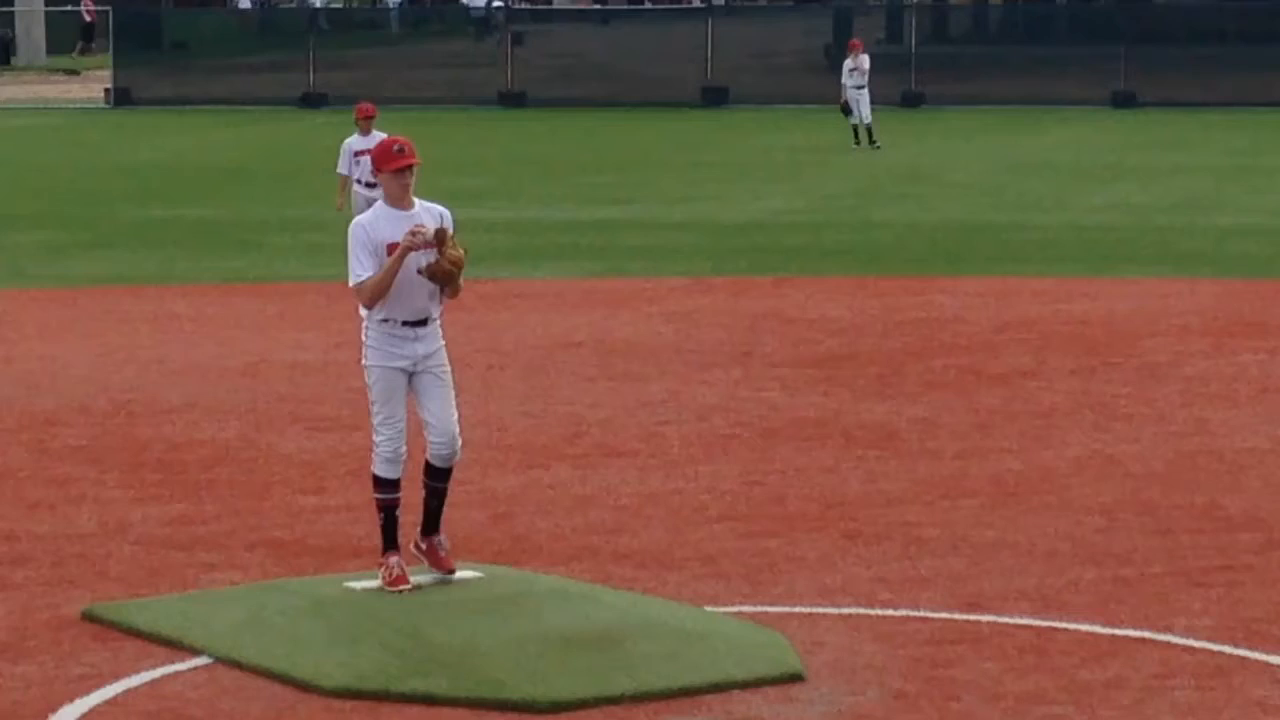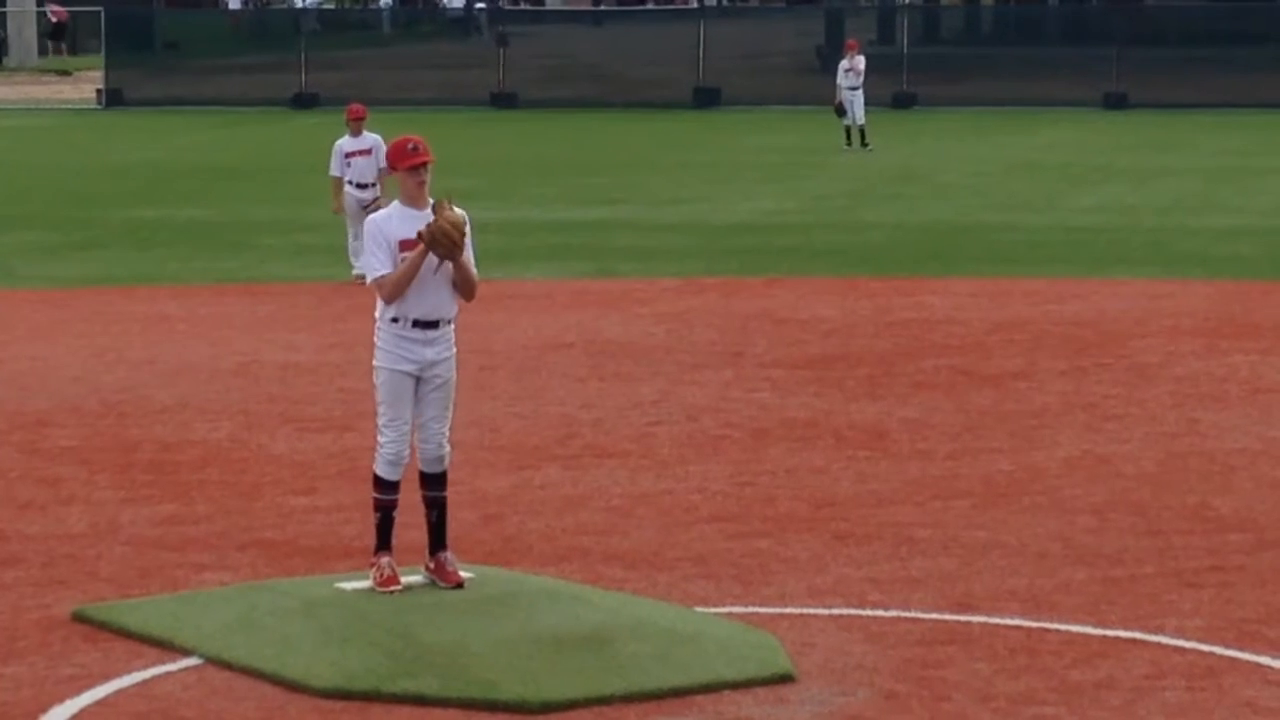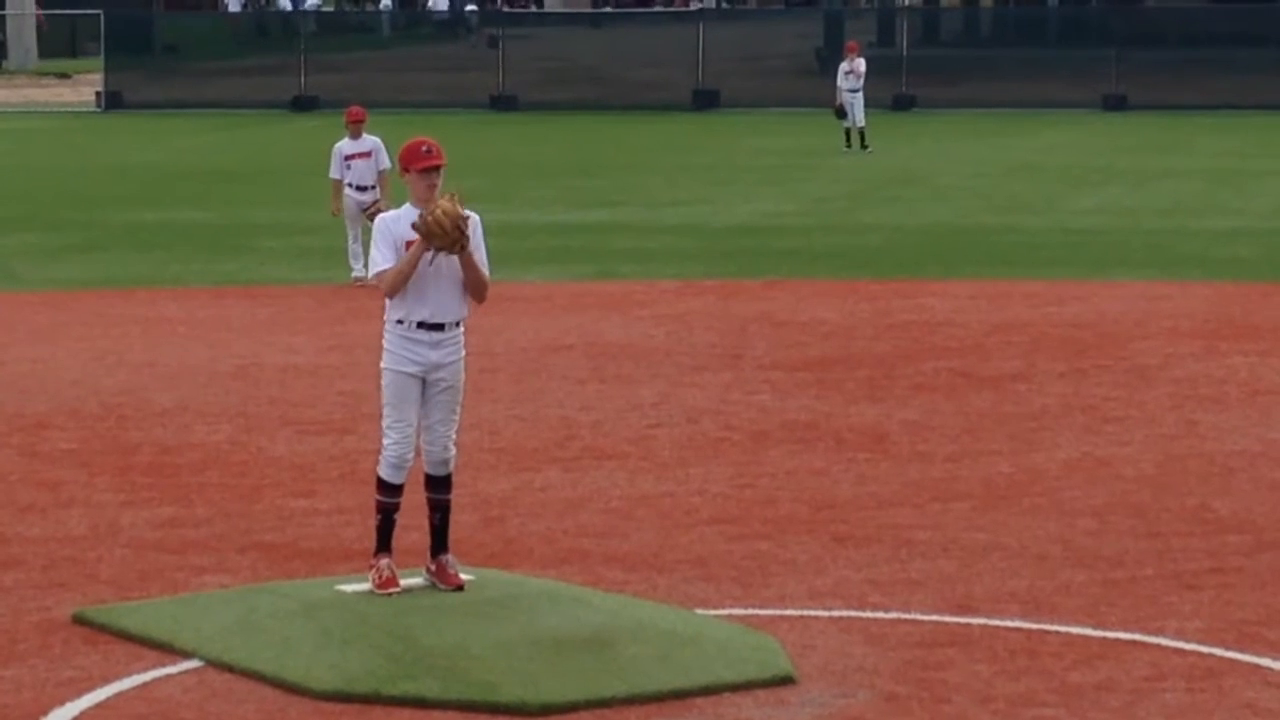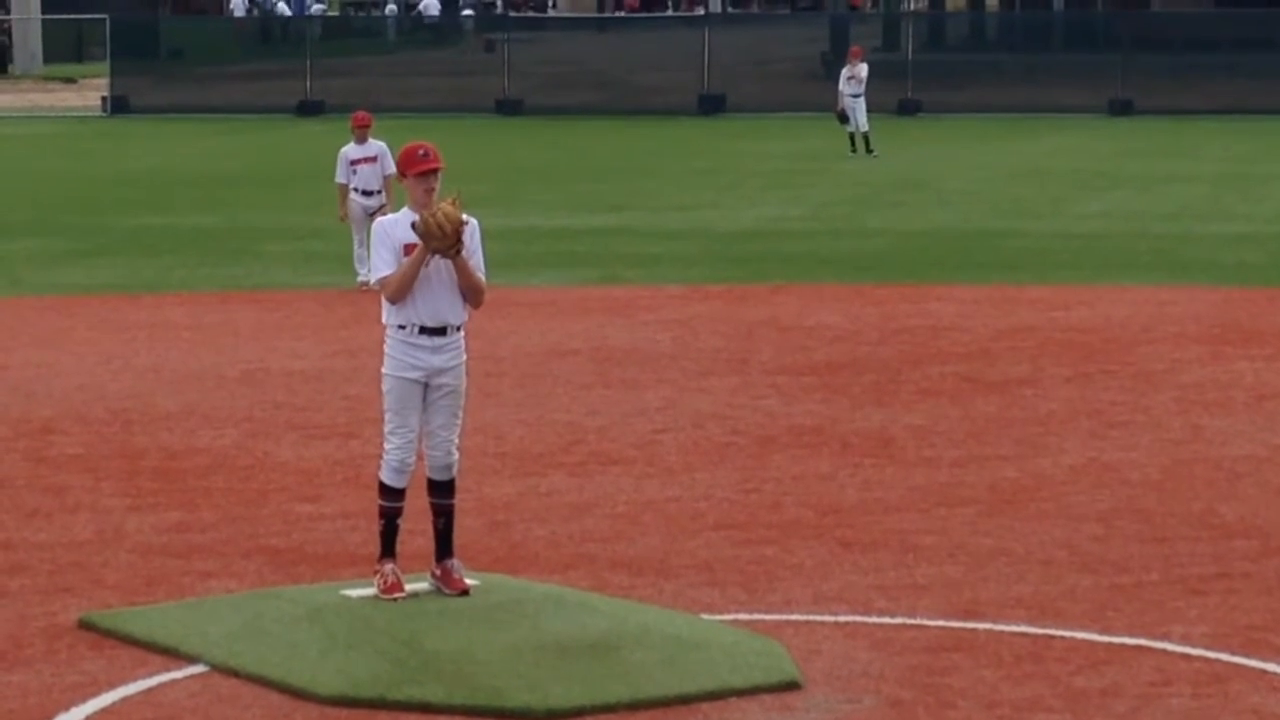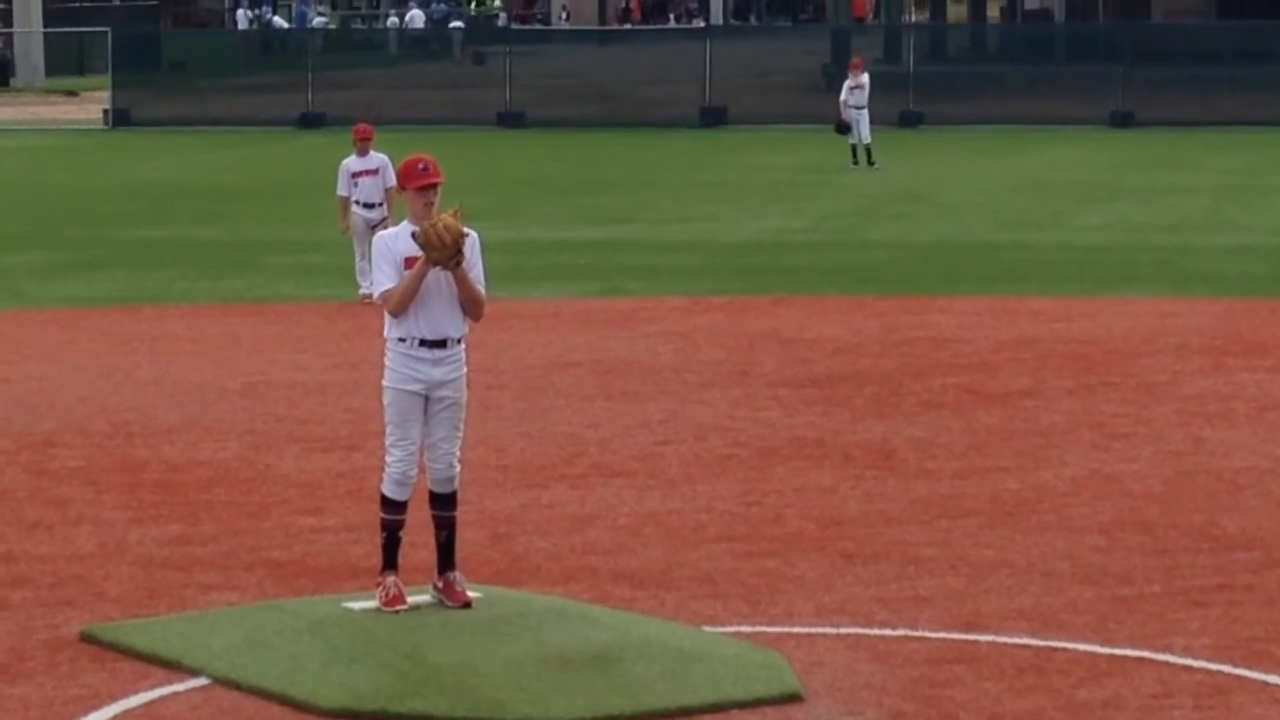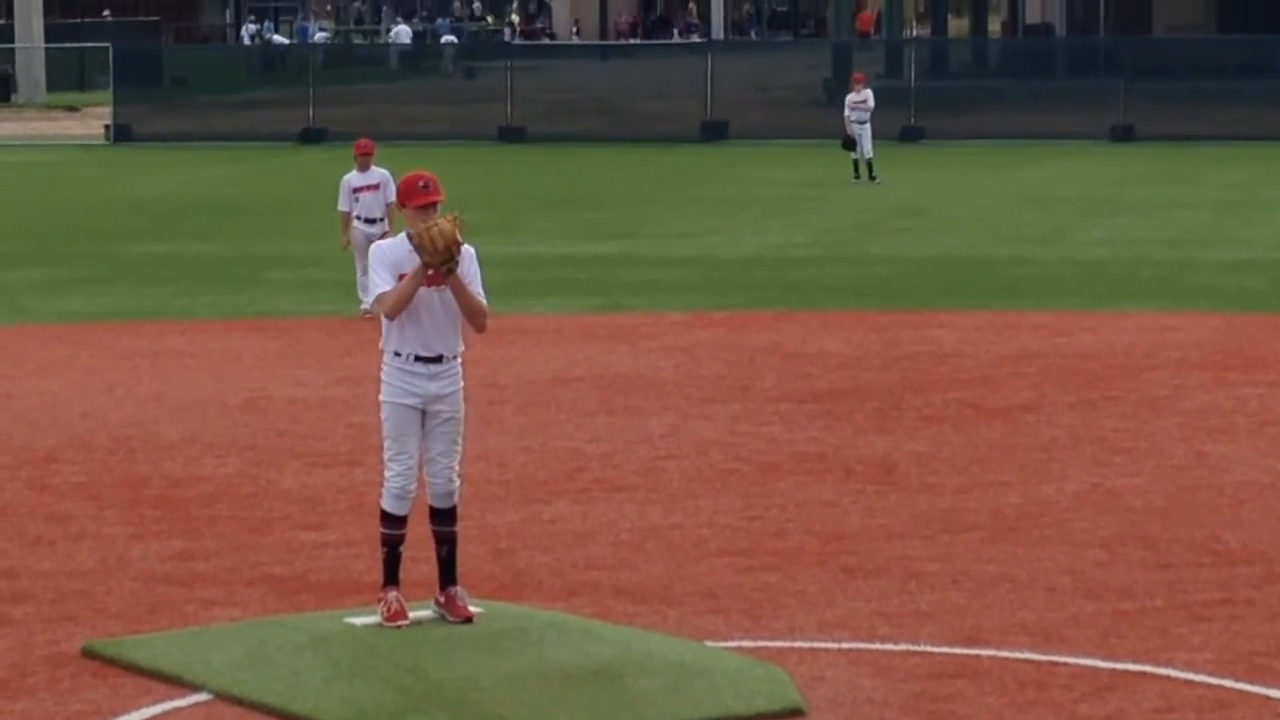
dt=0.5s
person 1, frame 1
left shoulder: (438, 216)
right shoulder: (364, 227)
left elbow: (453, 293)
right elbow: (368, 297)
right wrist: (402, 253)
left hip: (430, 340)
right hip: (386, 344)
left knee: (446, 439)
right knee: (390, 445)
left ankle: (430, 536)
right ankle: (390, 552)
person 1, frame 2
left shoulder: (453, 217)
right shoulder: (379, 224)
left elbow: (469, 293)
right elbow: (387, 292)
left wrist: (454, 251)
right wrist: (423, 248)
left hip: (441, 343)
right hip: (397, 344)
left knee: (436, 447)
right knee: (393, 446)
left ankle: (438, 552)
right ankle: (382, 553)
person 1, frame 3
left shoulder: (466, 221)
right shoulder: (389, 224)
left elbow: (481, 295)
right elbow: (387, 286)
left wrist: (461, 248)
right wrist: (425, 242)
left hip: (449, 345)
right hip: (404, 346)
left knee: (441, 449)
right knee: (397, 448)
left ankle: (439, 554)
right ankle: (382, 554)
person 1, frame 4
left shoulder: (465, 225)
right shoulder: (387, 227)
left elbow: (477, 298)
right elbow: (392, 293)
left wrist: (455, 253)
right wrist: (425, 248)
left hip: (451, 350)
right hip: (405, 350)
left knee: (444, 453)
right knee: (399, 452)
left ankle: (445, 559)
right ankle: (387, 560)
person 1, frame 5
left shoulder: (465, 239)
right shoulder: (388, 242)
left elbow: (478, 312)
right elbow: (393, 306)
left wrist: (455, 266)
right wrist: (427, 261)
left hip: (451, 362)
right hip: (405, 363)
left knee: (446, 466)
right knee: (401, 465)
left ankle: (447, 572)
right ankle: (389, 572)
person 1, frame 6
left shoulder: (462, 254)
right shoulder: (384, 252)
left elbow: (481, 323)
right elbow: (388, 308)
left wrist: (450, 273)
right wrist: (423, 264)
left hip: (447, 378)
right hip: (402, 377)
left knee: (445, 481)
right knee: (400, 480)
left ankle: (449, 588)
right ankle: (390, 588)
